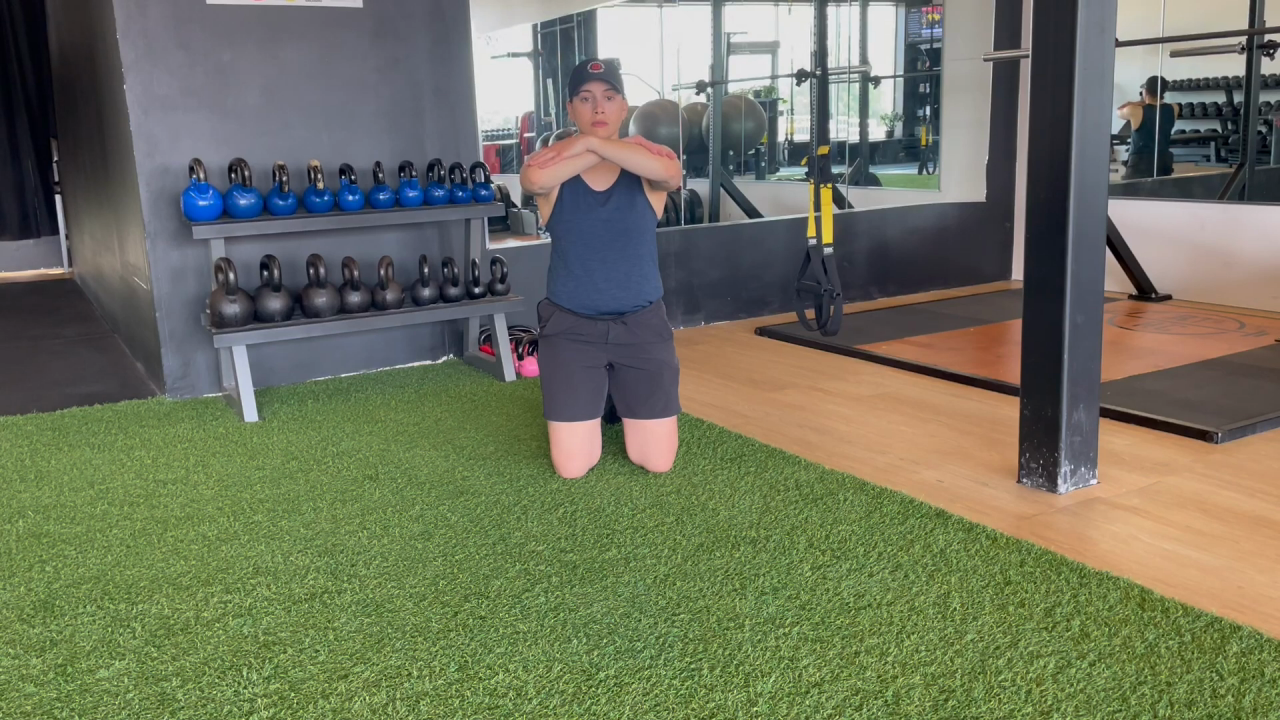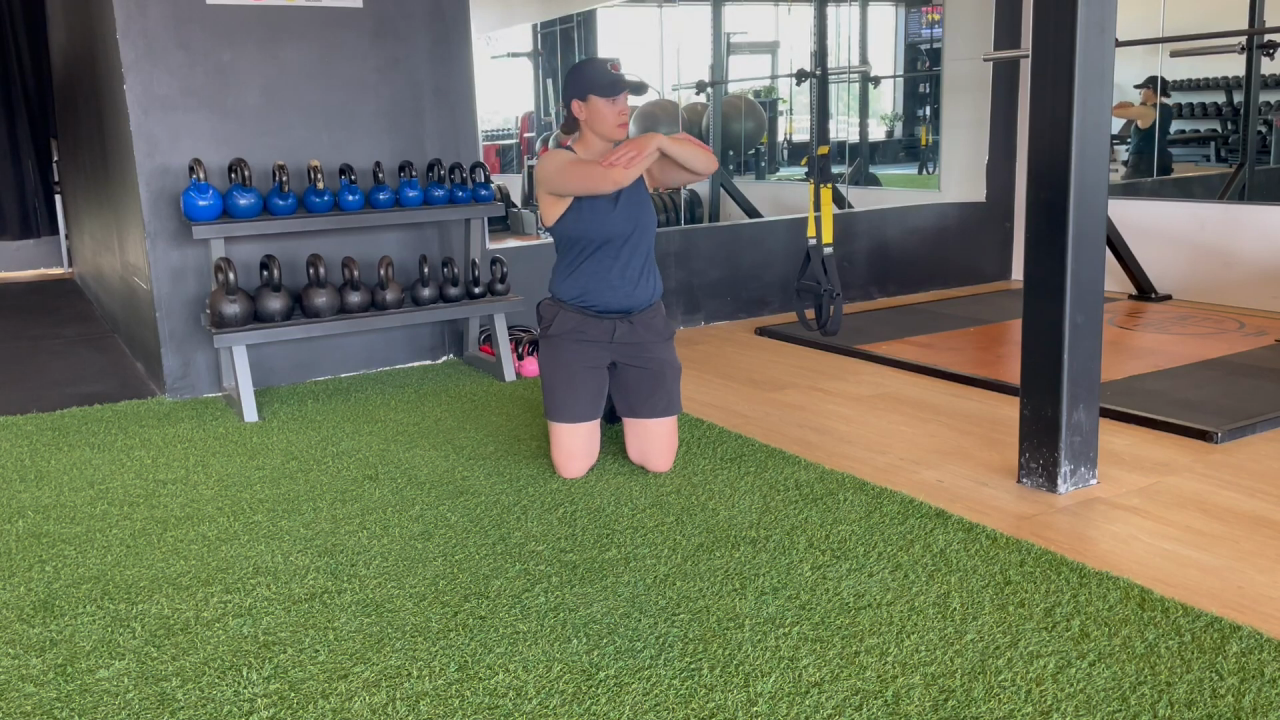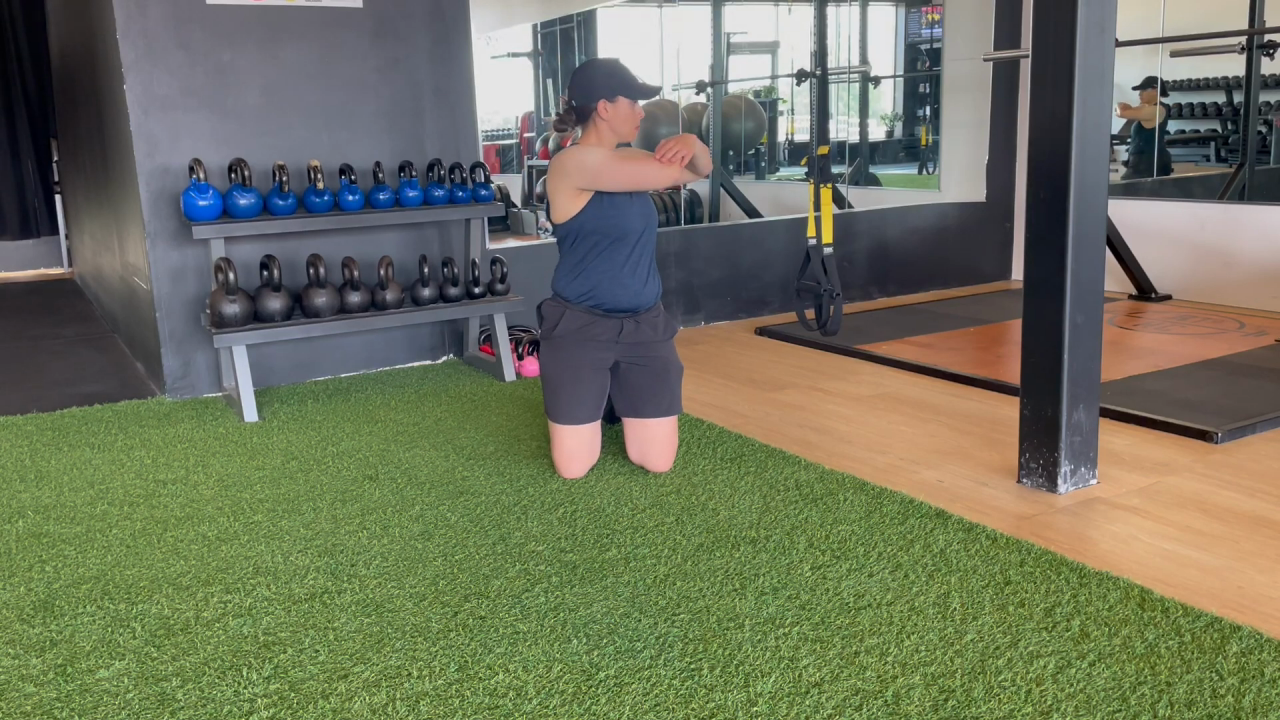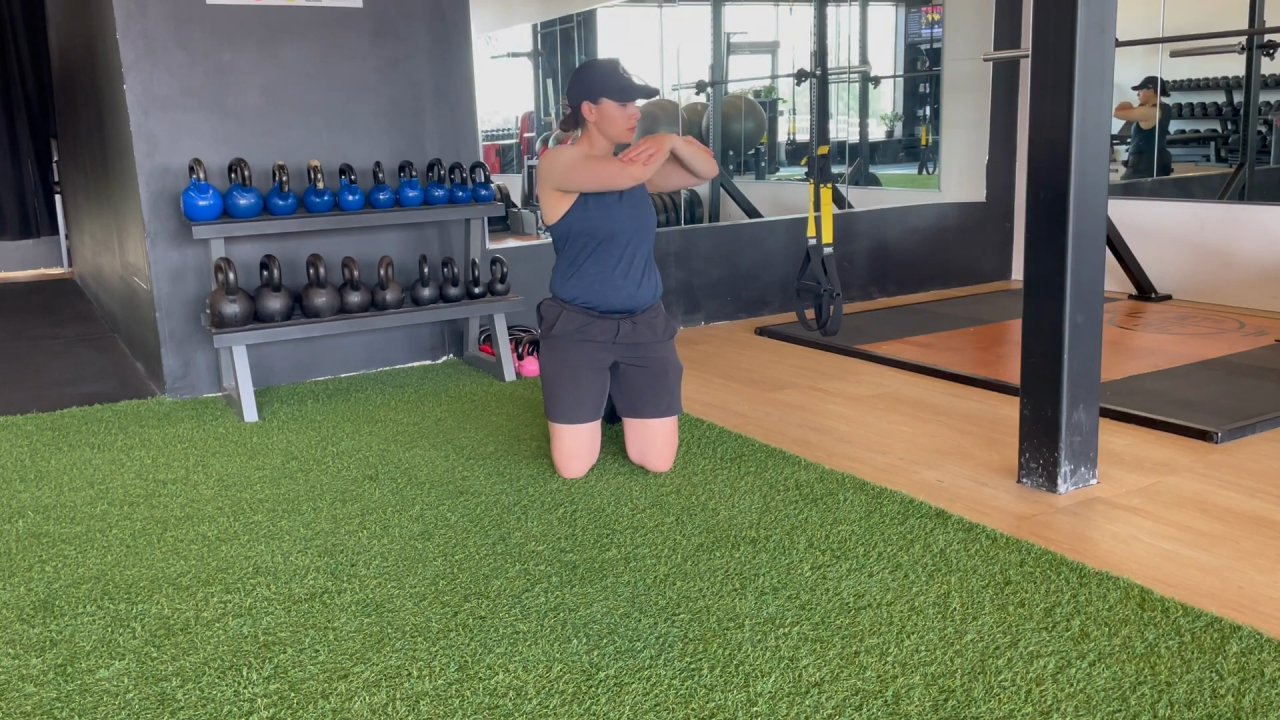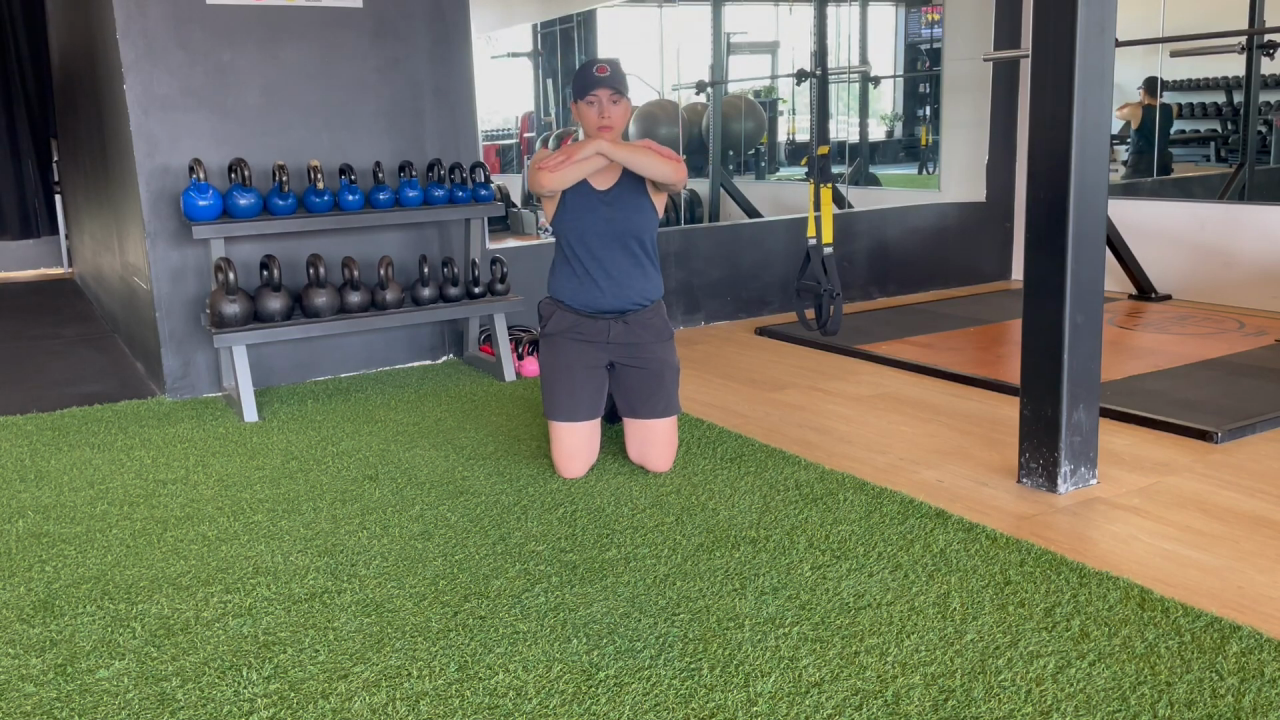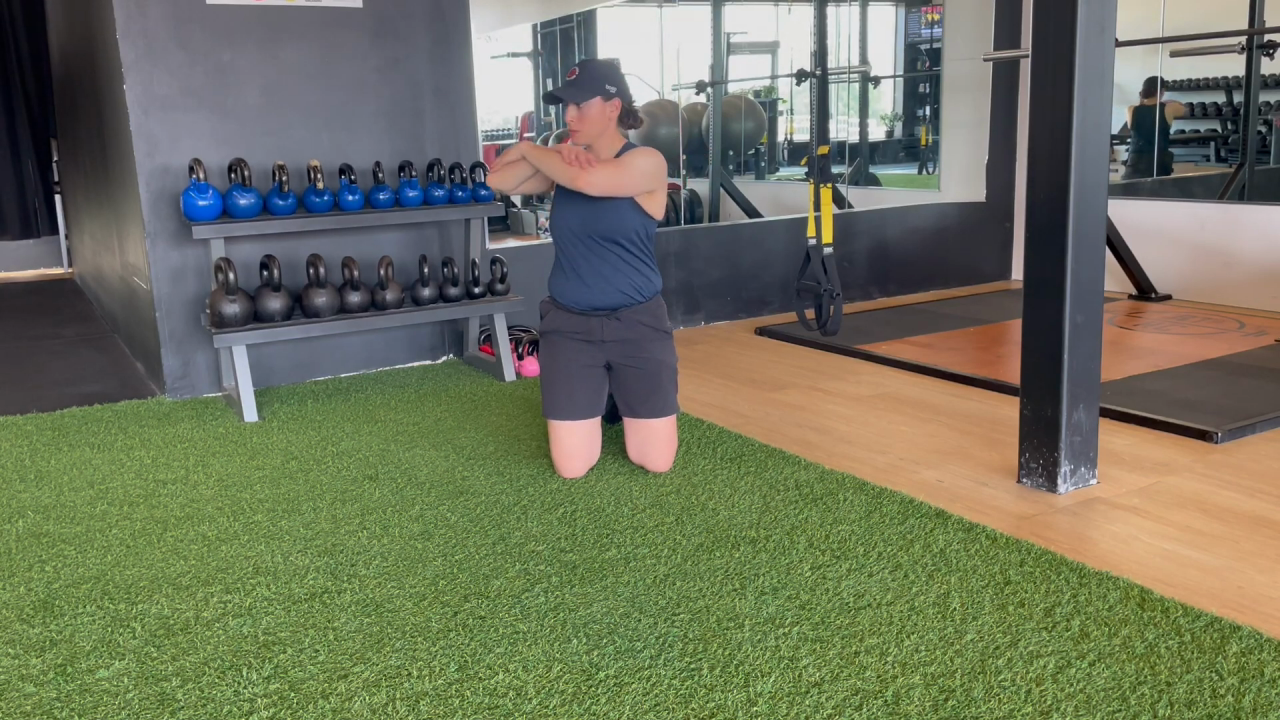
dt=0.7s
person 1, frame 1
left shoulder: (648, 166)
right shoulder: (551, 163)
left elbow: (669, 171)
right elbow: (534, 177)
left wrist: (591, 144)
right wrist: (621, 149)
left hip: (642, 326)
right hip: (571, 328)
left knee: (657, 463)
right knee: (572, 468)
left ankle: (618, 399)
right ankle: (594, 403)
person 1, frame 2
left shoulder: (643, 167)
right shoulder: (555, 166)
left elbow: (706, 164)
right elbow: (609, 177)
left wrist: (660, 141)
right wrist: (651, 144)
left hip: (644, 325)
right hip: (575, 328)
left knee: (658, 464)
right knee: (572, 469)
left ankle: (620, 397)
right ankle: (593, 402)
person 1, frame 3
left shoulder: (629, 162)
right shoulder: (572, 163)
left elbow: (700, 170)
right elbow: (664, 173)
left wrist: (691, 142)
right wrist: (678, 149)
left hip: (646, 326)
right hip: (579, 328)
left knee: (658, 463)
right knee: (573, 468)
left ankle: (618, 398)
right ankle: (599, 401)
person 1, frame 4
left shoulder: (633, 161)
right shoulder: (558, 163)
left elbow: (706, 170)
right elbow: (630, 173)
left wrist: (675, 141)
right wrist: (661, 145)
left hip: (645, 326)
right hip: (577, 329)
left knee: (657, 463)
right knee: (572, 468)
left ankle: (620, 398)
right ankle: (596, 401)
person 1, frame 5
left shoulder: (650, 166)
right shoulder: (553, 161)
left elbow: (676, 173)
right elbow: (545, 181)
left wrist: (600, 146)
right wrist: (622, 152)
left hip: (642, 326)
right hip: (572, 327)
left knee: (657, 463)
right knee: (572, 468)
left ankle: (620, 395)
right ankle: (597, 399)
person 1, frame 6
left shoulder: (646, 162)
right shoulder: (560, 163)
left elbow: (589, 179)
right elbow: (498, 179)
left wrist: (529, 148)
right wrist: (545, 156)
left hip: (638, 325)
right hip: (569, 326)
left knee: (656, 463)
right knee: (571, 468)
left ankle: (620, 398)
right ankle: (599, 396)
